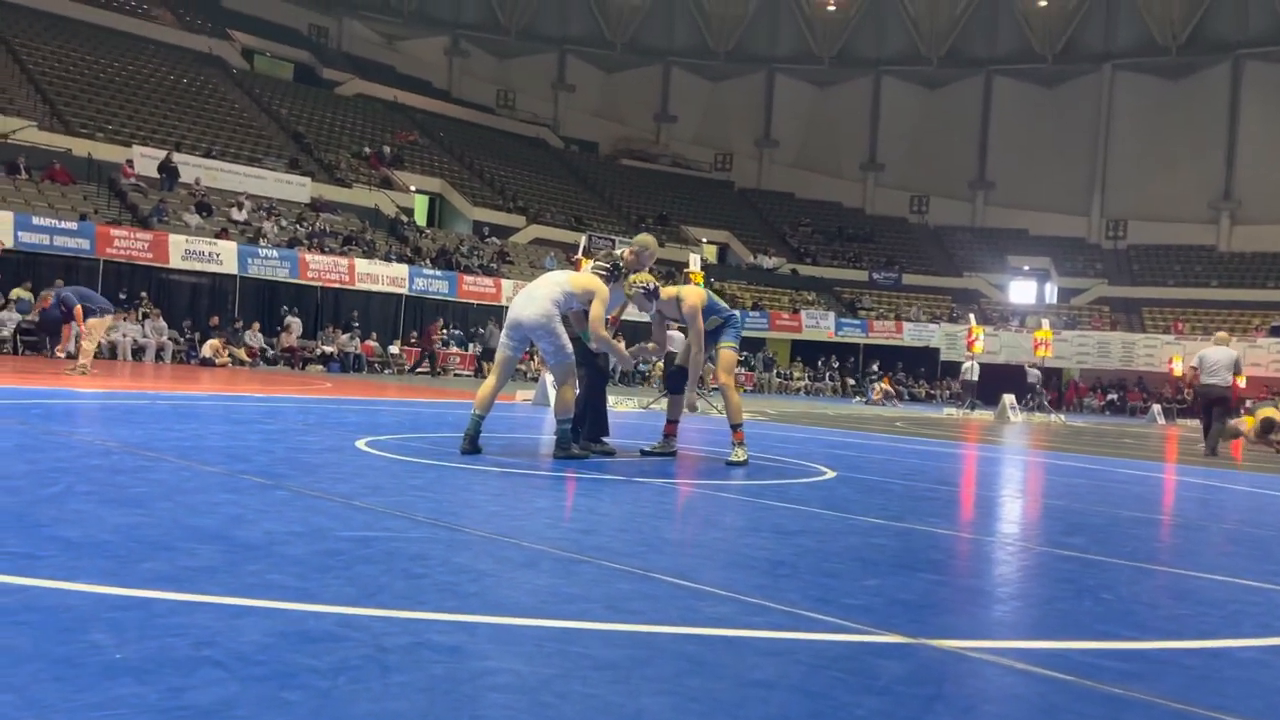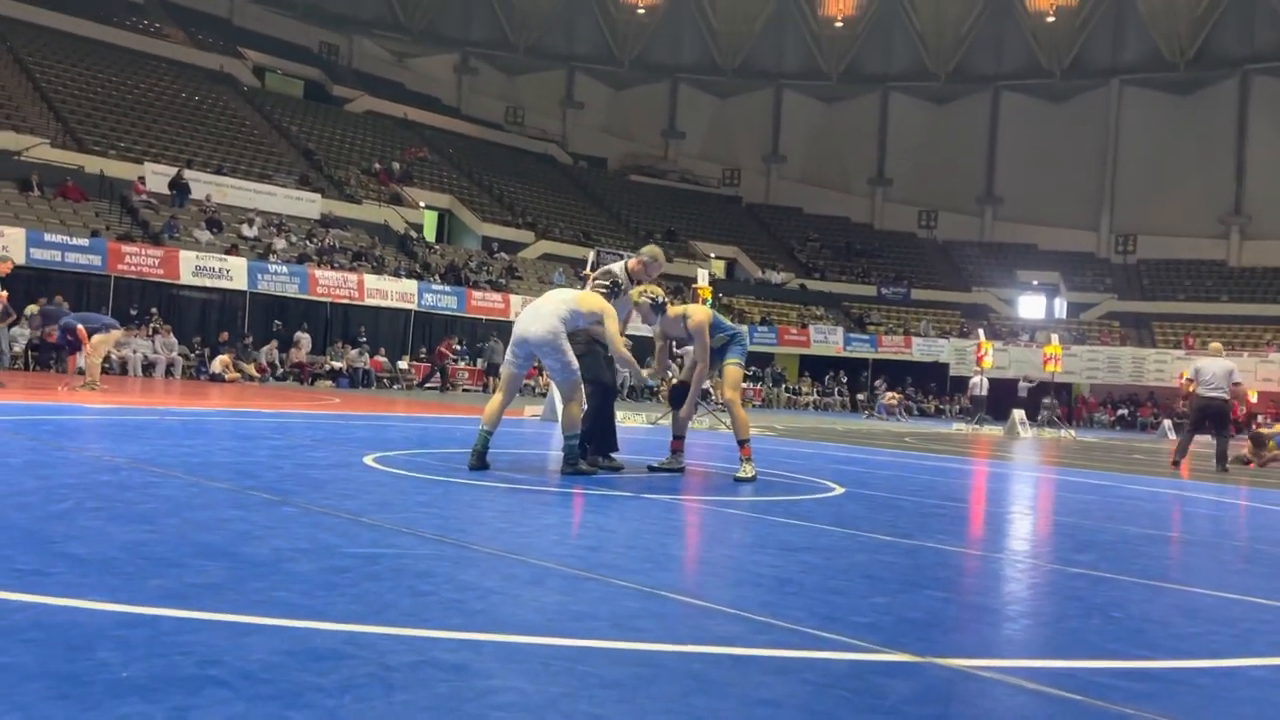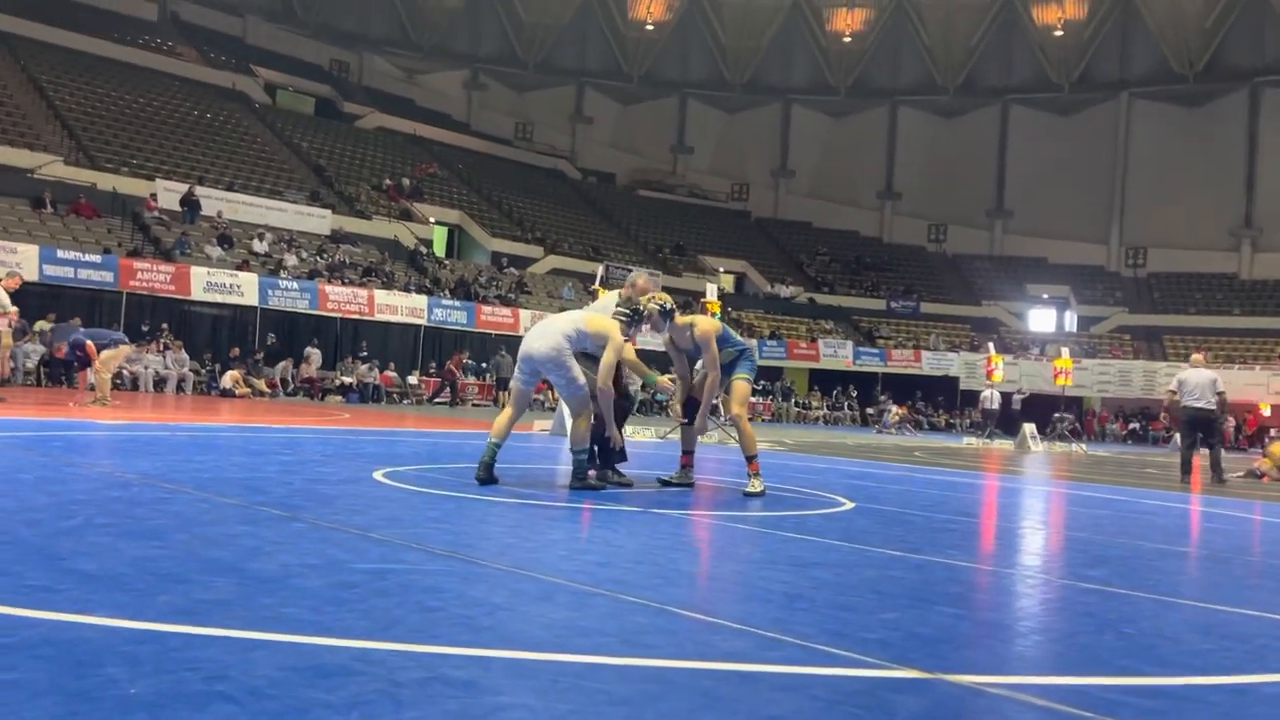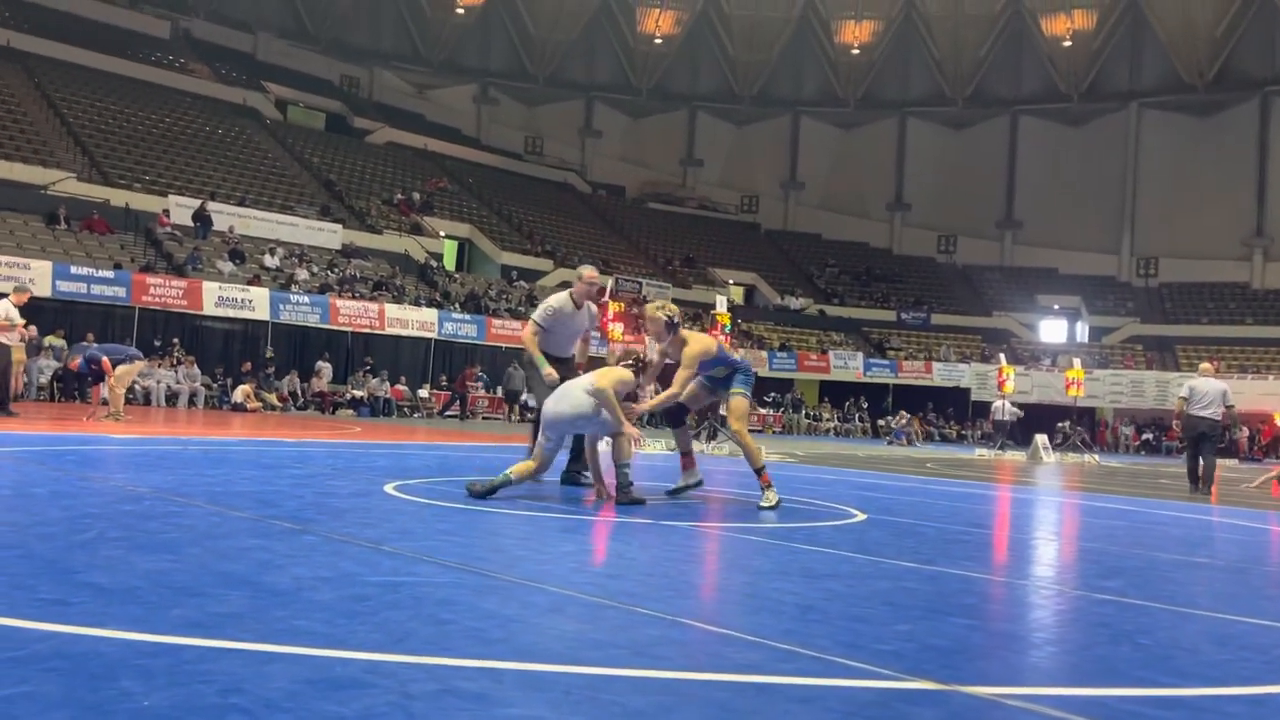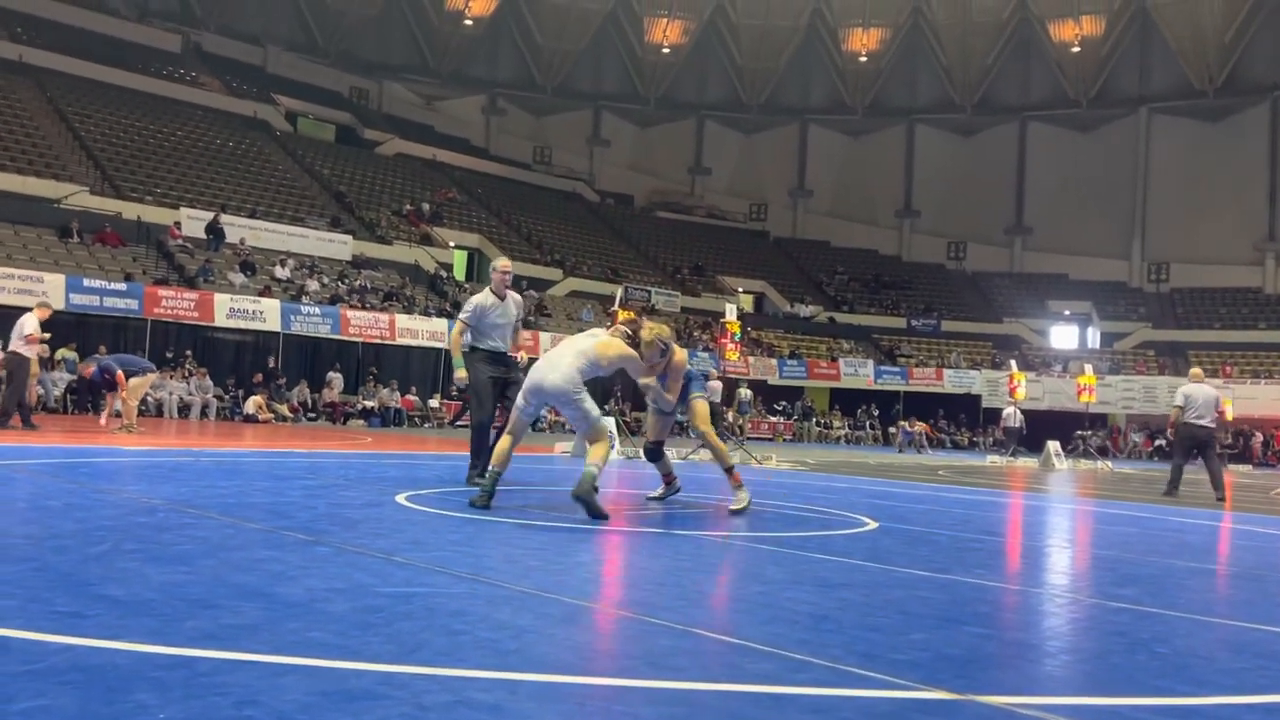
dt=0.5s
person 1, frame 1
left shoulder: (639, 271)
right shoulder: (603, 265)
left wrist: (613, 324)
right hip: (576, 318)
left knee: (600, 374)
right knee: (593, 373)
left ankle: (575, 429)
right ankle: (590, 436)
person 1, frame 2
left shoulder: (639, 281)
right shoulder: (609, 276)
right hip: (584, 335)
left knee: (607, 389)
right knee: (603, 388)
left ankle: (585, 445)
right ankle: (597, 451)
person 1, frame 3
left shoulder: (629, 305)
right shoulder: (611, 307)
left hip: (600, 357)
right hip: (583, 357)
left knee: (625, 401)
right knee: (607, 404)
left ankle: (592, 450)
right ankle: (606, 466)
person 1, frame 4
left shoulder: (591, 310)
right shoulder: (555, 304)
right elbow: (528, 335)
left wrist: (579, 368)
right wrist: (543, 366)
left hip: (566, 364)
right hip: (543, 362)
left ankle: (573, 470)
person 1, frame 5
left shoulder: (517, 301)
right shoulder: (478, 301)
right elbow: (456, 334)
left wrist: (520, 351)
right wrist: (459, 367)
left hip: (508, 362)
right hip: (482, 360)
right knee: (483, 419)
left ankle: (491, 463)
right ankle: (476, 470)
person 2, frame 1
left shoulder: (688, 302)
right shoulder: (657, 307)
left elbow: (698, 350)
right elbow: (660, 347)
left wrist: (692, 391)
right wrist: (639, 350)
left hip: (727, 325)
right hip: (704, 328)
left knee: (724, 382)
right knee: (673, 377)
left ankle: (739, 446)
right ankle: (669, 441)
person 2, frame 2
left shoulder: (694, 318)
right shoulder: (661, 329)
left elbow: (703, 365)
right elbow: (660, 365)
left wrist: (691, 404)
left hip: (732, 342)
right hip: (710, 346)
left knee: (729, 398)
right knee: (677, 394)
left ankle: (747, 462)
right ankle: (676, 457)
person 2, frame 3
left shoulder: (701, 328)
right shoulder: (670, 340)
left elbow: (713, 375)
right elbow: (684, 378)
left wrist: (703, 415)
right wrist: (677, 403)
left hip: (741, 358)
right hip: (719, 363)
left knee: (736, 414)
right knee: (687, 410)
left ankle: (755, 477)
right ankle: (686, 472)
person 2, frame 4
left shoulder: (693, 347)
right shoulder: (667, 345)
left elbow: (675, 392)
right elbow: (649, 377)
left wrist: (643, 407)
left hip: (738, 374)
right hip: (713, 375)
left knee: (737, 431)
right knee: (674, 412)
left ankle: (768, 488)
right ankle: (690, 474)
person 2, frame 5
left shoulder: (677, 357)
left elbow: (670, 404)
left hip: (689, 382)
right hip: (661, 391)
left knee: (704, 431)
right knee: (651, 448)
left ankle: (739, 487)
right ankle: (670, 483)
person 3, frame 1
left shoulder: (571, 276)
right shoulder: (600, 289)
right elbow: (598, 334)
right wrist: (622, 355)
left hip: (517, 308)
right hip: (541, 314)
left knee: (497, 377)
right knee: (567, 380)
left ankle: (470, 437)
right ankle: (563, 444)
person 3, frame 2
left shoulder: (571, 294)
right shoulder: (605, 308)
right elbow: (620, 354)
right wrist: (640, 375)
left hip: (522, 325)
right hip: (547, 332)
left knee: (503, 394)
right knee: (573, 396)
left ankle: (478, 453)
right ankle: (571, 460)
person 3, frame 3
left shoulder: (597, 320)
right shoulder: (615, 337)
right elbow: (603, 385)
right wrist: (611, 425)
left hip: (529, 342)
right hip: (552, 349)
left knee: (514, 408)
right knee: (582, 412)
left ankle: (485, 466)
right ankle: (580, 475)
person 3, frame 4
right shoulder: (626, 377)
left elbow: (591, 441)
right elbow: (601, 388)
left wrist: (597, 480)
right wrist: (624, 422)
left hip: (551, 409)
right hip: (576, 408)
left knee: (538, 465)
right knee: (621, 432)
left ankle: (492, 485)
right ankle: (623, 491)
person 3, frame 5
left shoulder: (598, 333)
right shoulder: (628, 353)
right elbow: (647, 383)
left hip: (538, 374)
right hip: (565, 383)
left knee: (511, 434)
right knee: (601, 439)
left ankle: (486, 493)
right ankle: (585, 488)
